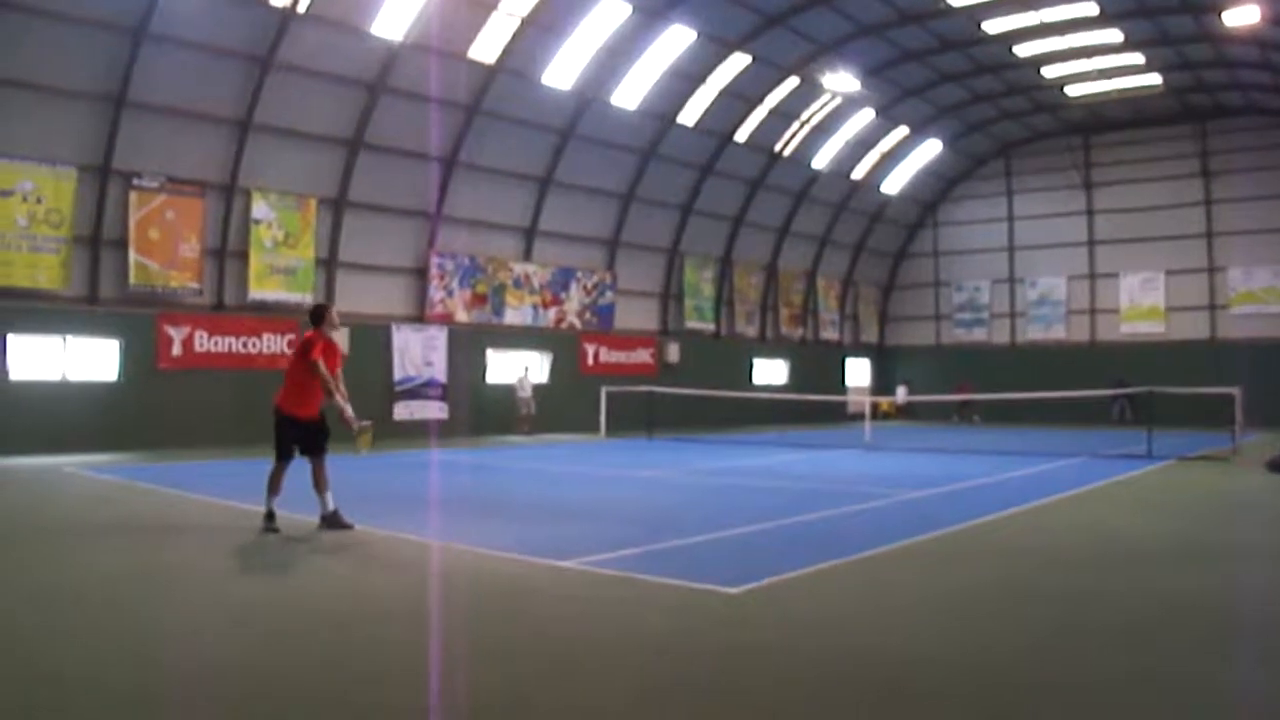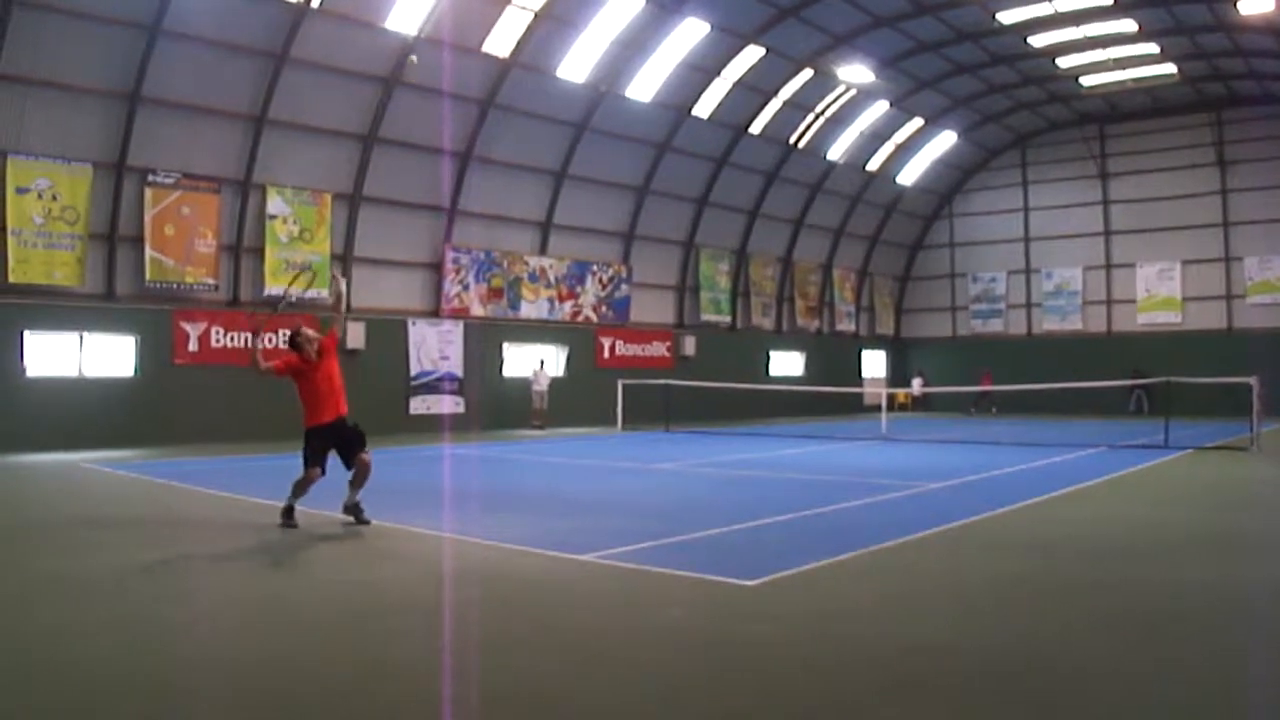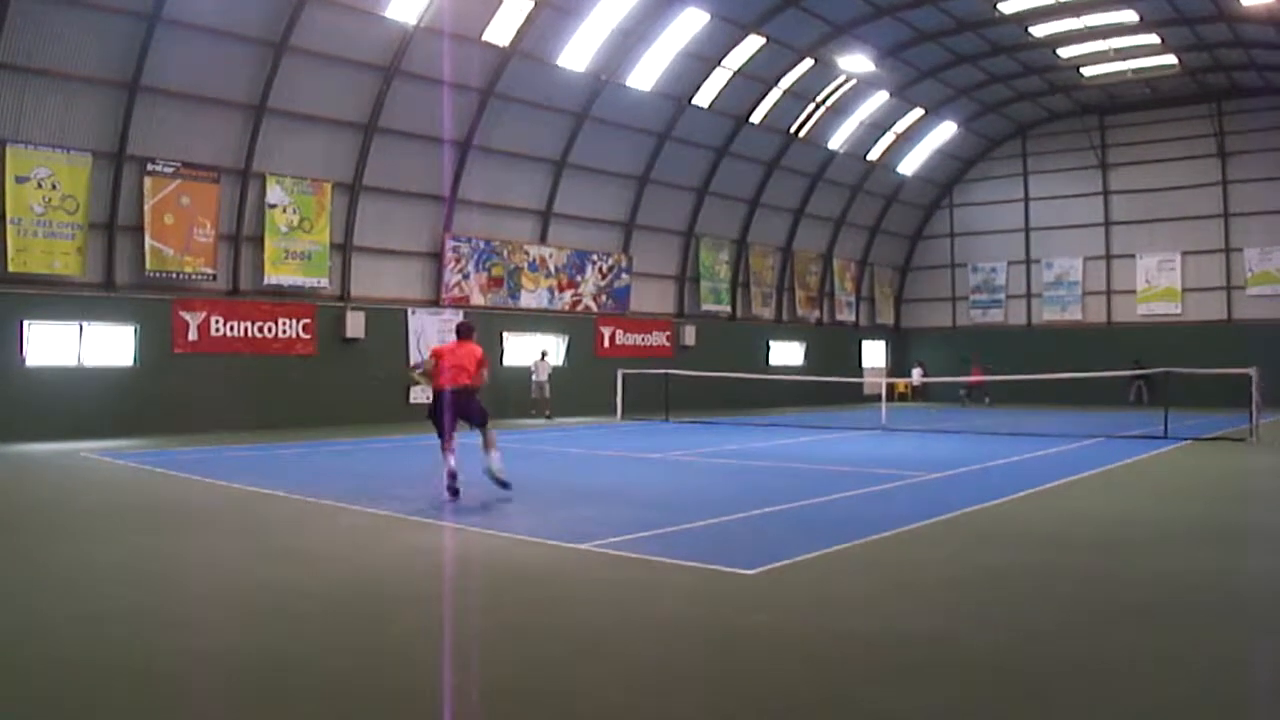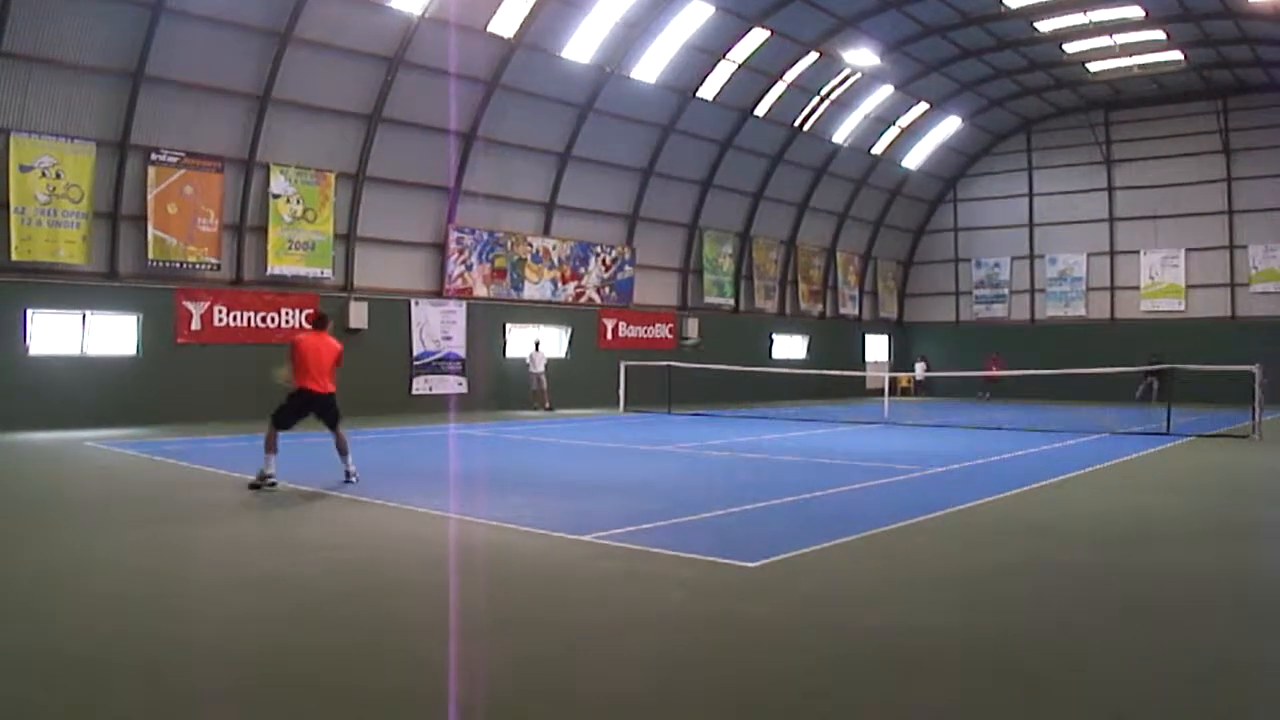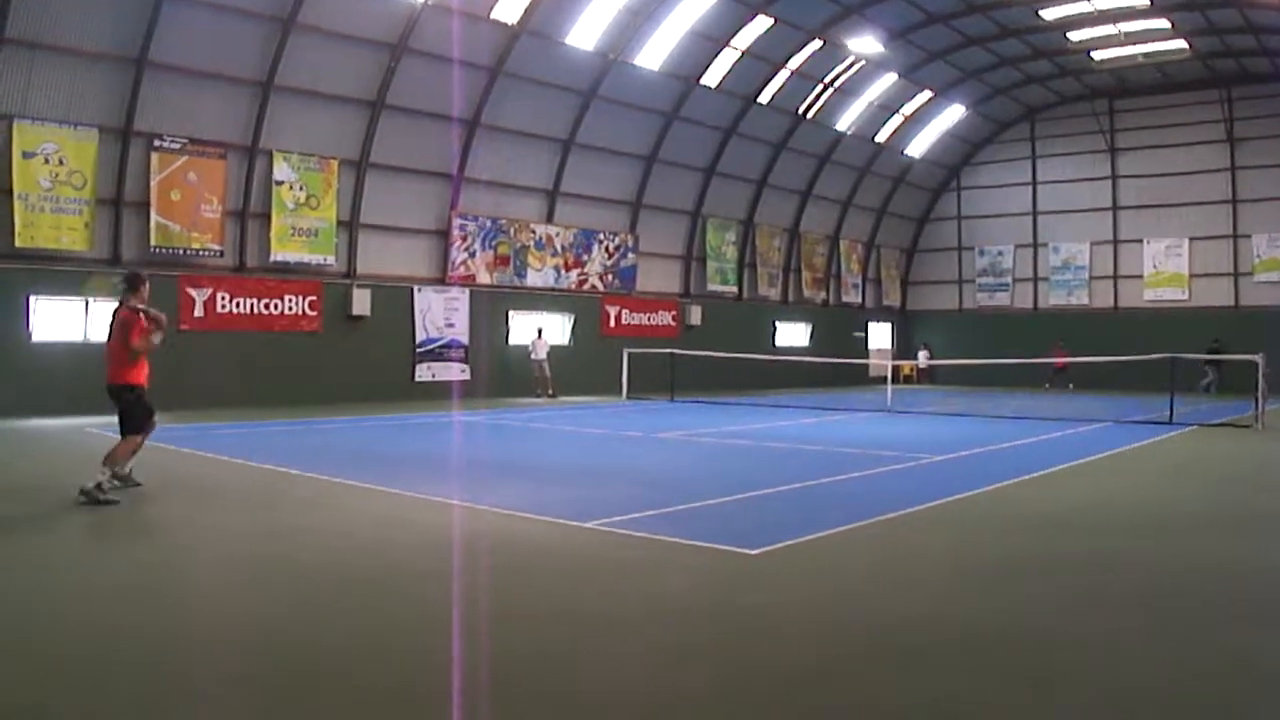
dt=1s
person 1, frame 1
left shoulder: (333, 348)
right shoulder: (311, 341)
left elbow: (338, 381)
right elbow: (322, 377)
left wrist: (348, 411)
right wrist: (343, 407)
left hip: (313, 414)
right hip: (289, 413)
left knee: (319, 461)
right knee: (283, 463)
left ankle: (328, 513)
right ankle: (269, 513)
person 1, frame 2
left shoulder: (328, 349)
right shoulder: (294, 364)
left elbow: (338, 316)
right elbow: (262, 367)
left wrist: (340, 290)
right wrist: (257, 343)
left hip: (340, 422)
right hip: (317, 427)
left knee: (364, 462)
right knee: (312, 473)
left ankle: (352, 503)
right ankle: (289, 507)
person 1, frame 3
left shoulder: (441, 349)
right shoulder: (479, 351)
left elbow: (426, 368)
right elbow: (483, 381)
left hip: (441, 395)
right hip: (464, 393)
left knee: (447, 439)
right knee: (486, 430)
left ankle: (451, 468)
right ankle: (493, 467)
person 1, frame 4
left shoulder: (298, 340)
right shoulder: (336, 346)
left elbow: (293, 369)
left hip: (303, 393)
right hip: (326, 395)
left knee: (273, 427)
right knee: (337, 430)
left ankle: (268, 475)
right ankle: (350, 471)
person 1, frame 5
left shoulder: (132, 311)
right shoulder: (129, 314)
left elbow: (160, 322)
right elbow: (146, 347)
left wrist: (150, 314)
right wrist: (154, 338)
left hip: (130, 383)
right hip: (126, 385)
left knee: (147, 424)
right knee: (133, 438)
left ankle: (123, 472)
right ankle: (94, 486)
